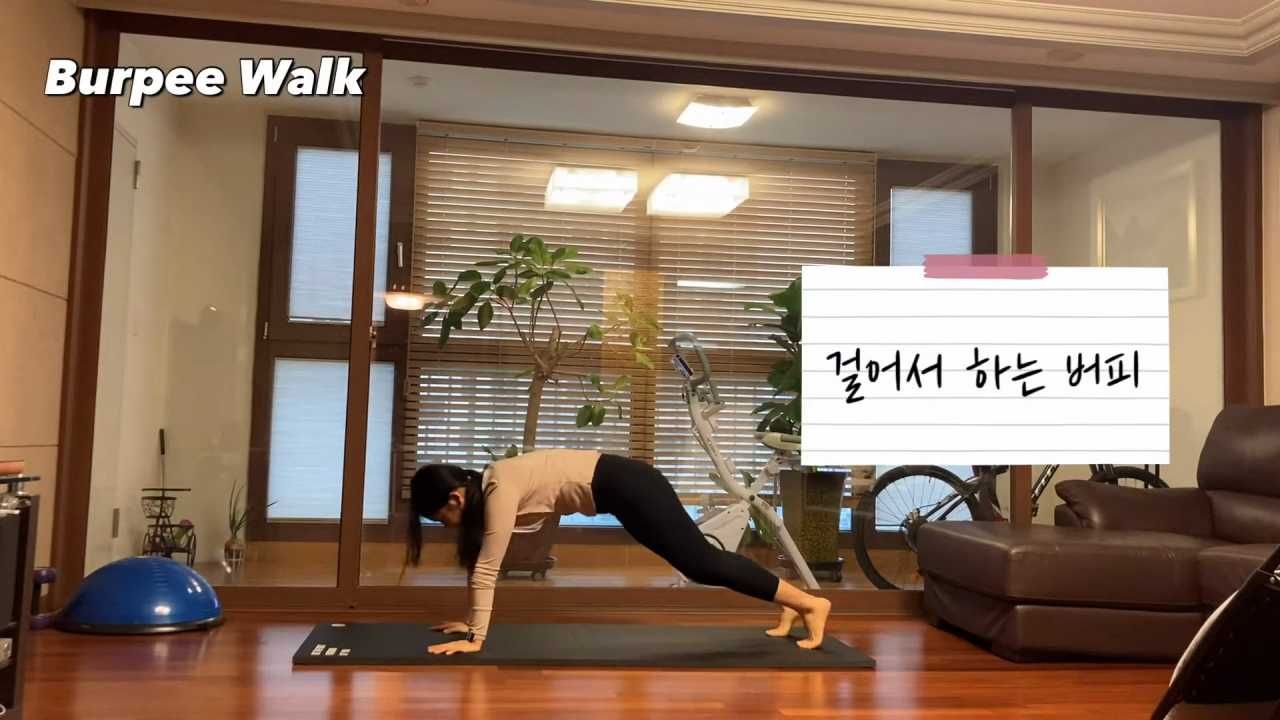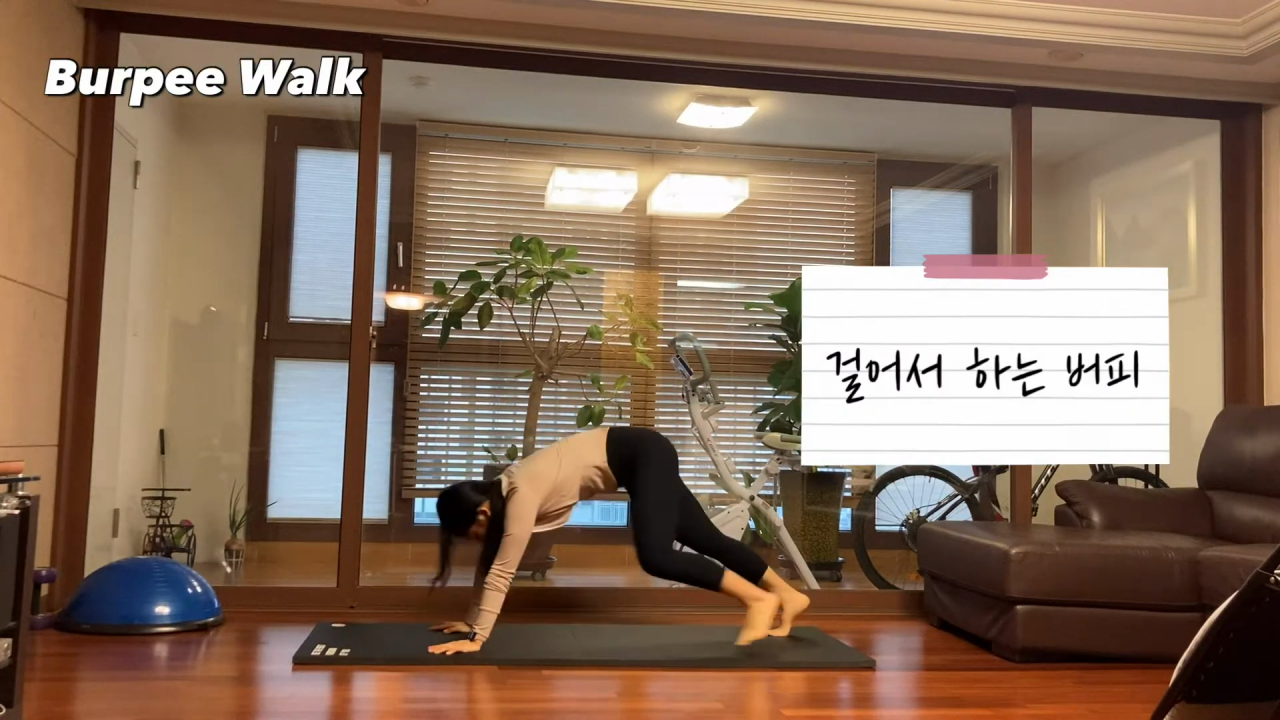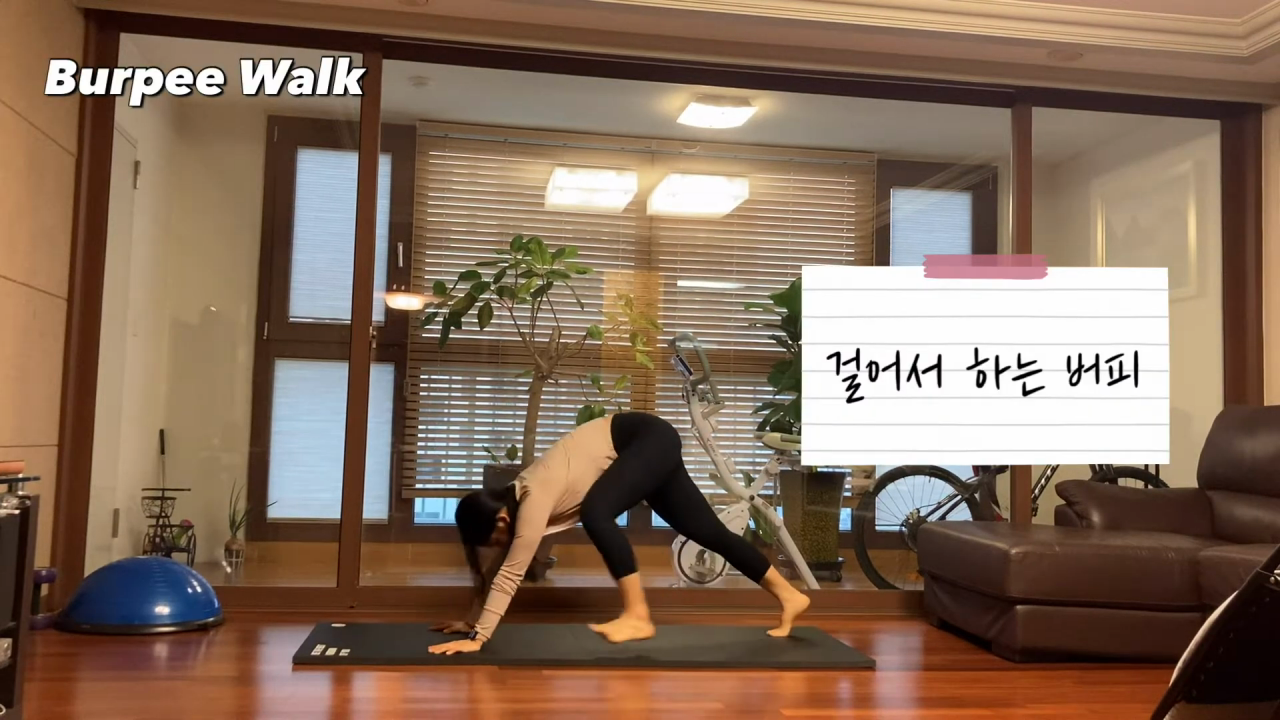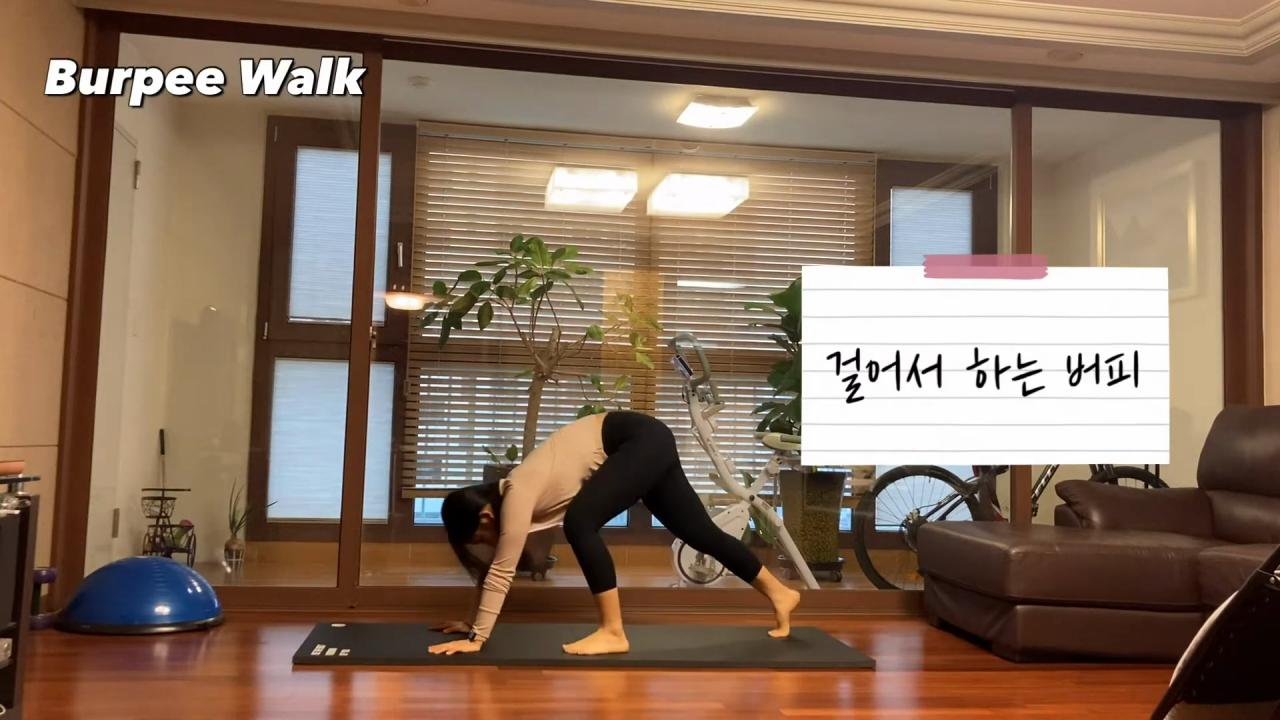
dt=0.2s
person 1, frame 1
left shoulder: (498, 493)
right shoulder: (484, 490)
left elbow: (488, 568)
right elbow: (480, 562)
left wrist: (475, 637)
right wrist: (471, 621)
left hip: (630, 486)
right hip: (623, 488)
left knee: (704, 563)
right knee: (701, 559)
left ankle: (808, 605)
right ankle: (790, 606)
person 1, frame 2
left shoulder: (520, 499)
right shoulder: (499, 495)
left elbow: (502, 573)
right elbow: (491, 566)
left wrist: (476, 638)
right wrist: (470, 621)
left hip: (644, 452)
right hip: (635, 456)
left knee: (654, 553)
right knee: (702, 538)
left ankle: (758, 600)
right ankle: (788, 597)
person 1, frame 3
left shoulder: (534, 501)
right shoulder: (515, 500)
left elbow: (510, 575)
right elbow: (501, 569)
left wrist: (478, 638)
right wrist: (472, 621)
left hip: (650, 437)
right hip: (641, 444)
left knee: (595, 515)
right knee: (706, 531)
left ankle: (637, 616)
right ankle: (789, 597)
person 1, frame 4
left shoulder: (517, 497)
right shoulder: (506, 496)
left elbow: (501, 572)
right elbow: (498, 569)
left wrist: (477, 637)
right wrist: (475, 622)
left hip: (643, 440)
right hip: (643, 441)
left knee: (580, 526)
right knee: (700, 532)
left ankle: (613, 632)
right ankle: (778, 594)
